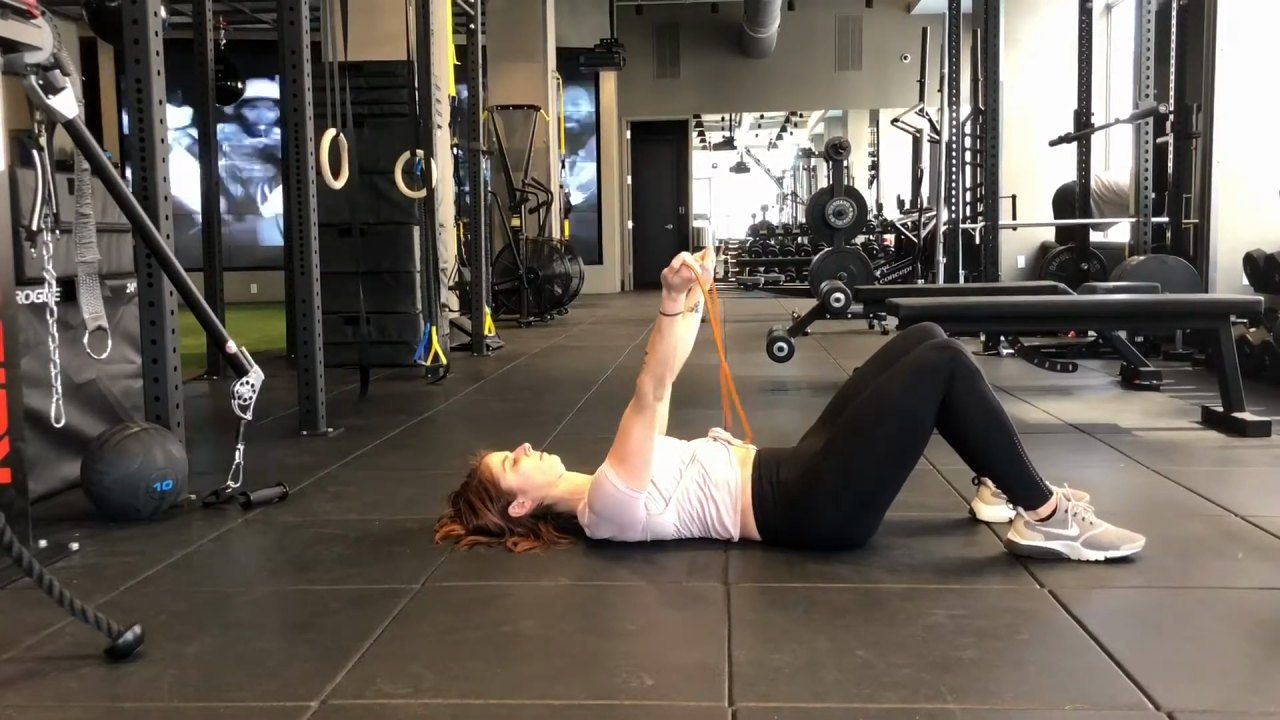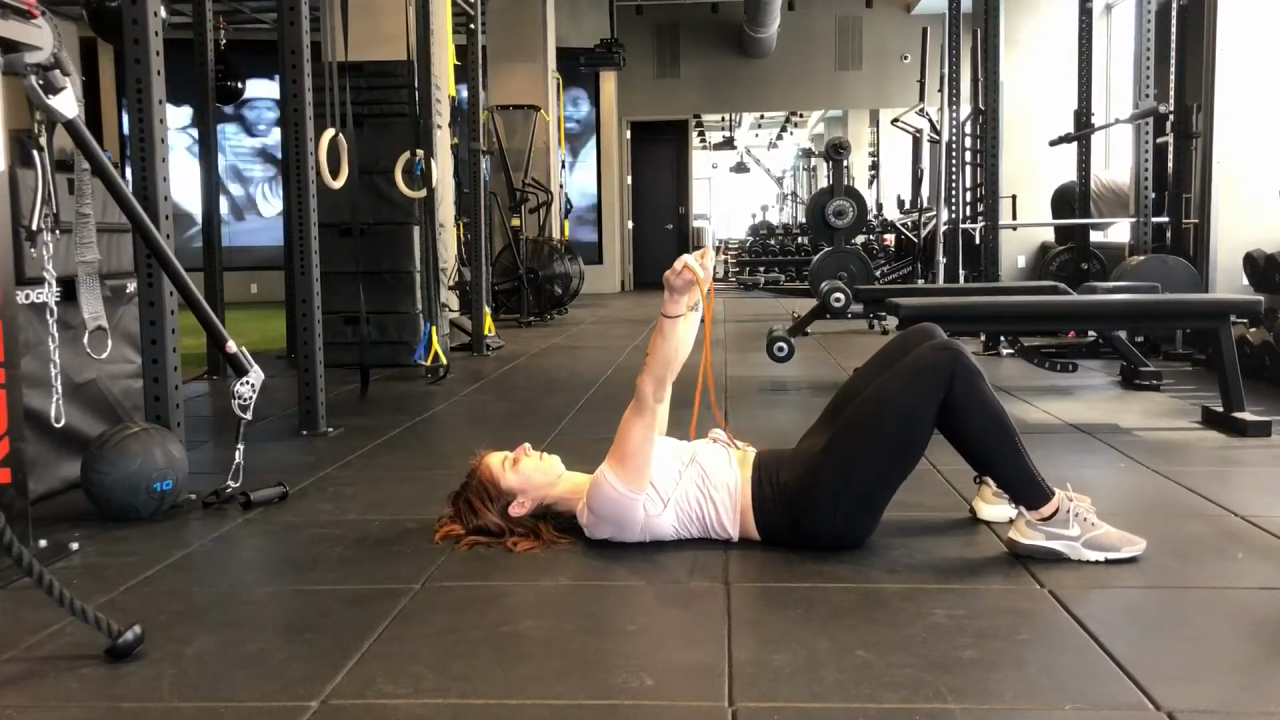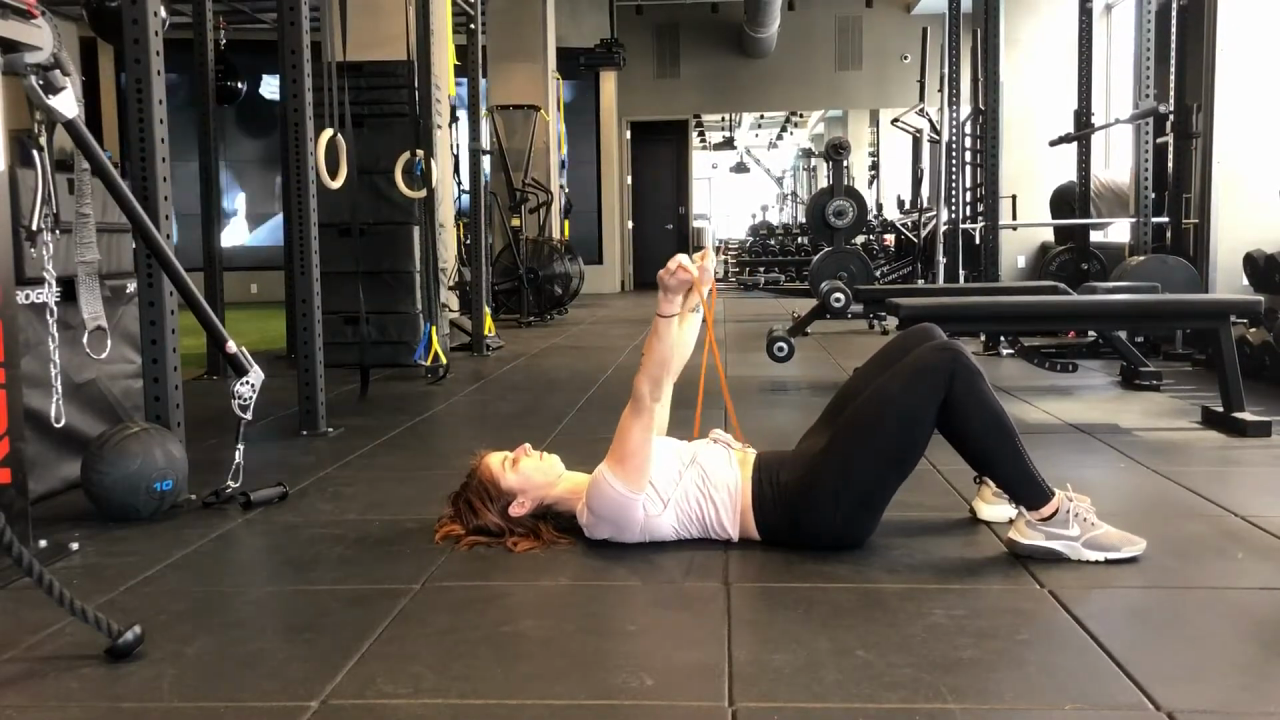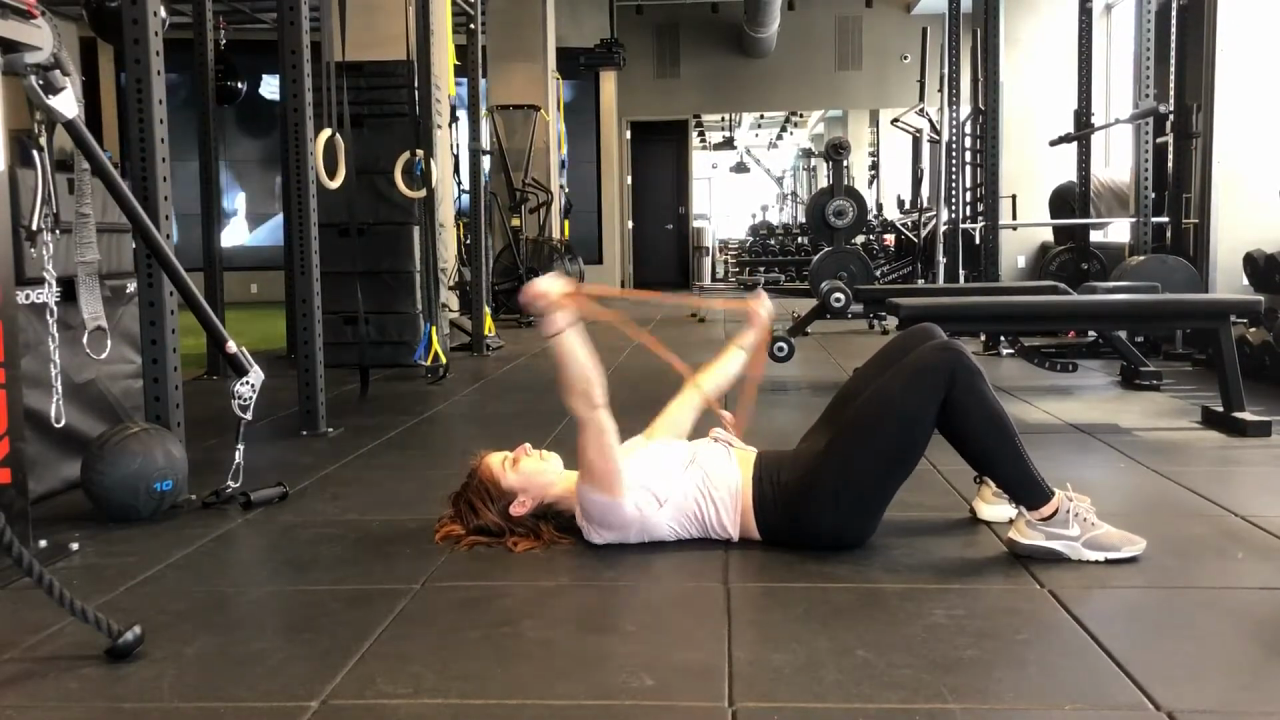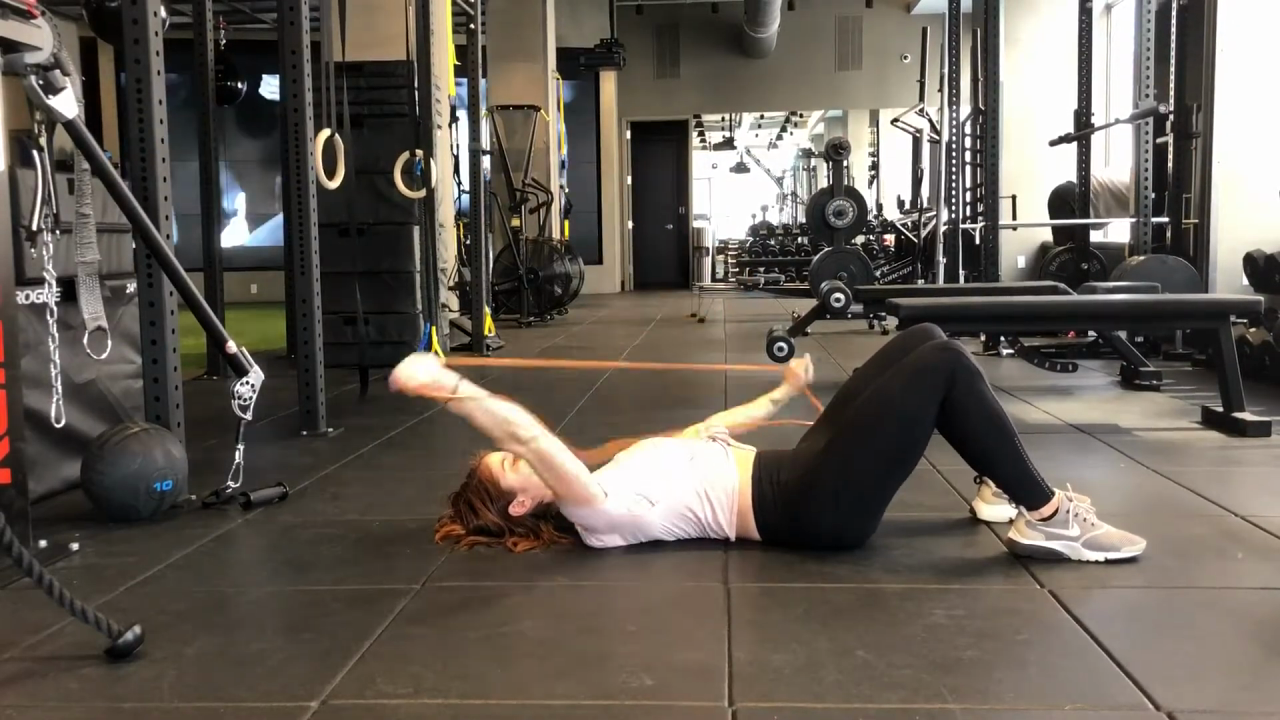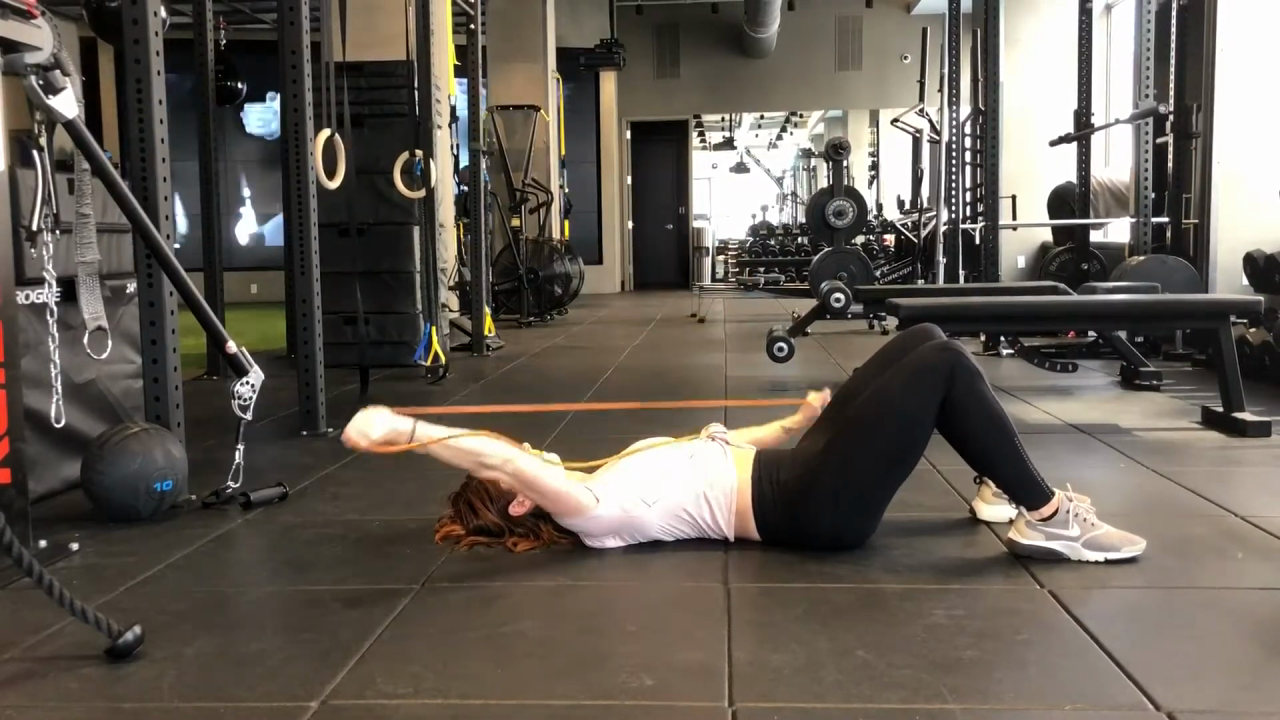
dt=0.2s
person 1, frame 1
left shoulder: (604, 482)
right shoulder: (607, 508)
left elbow: (660, 384)
right elbow: (648, 394)
left wrist: (696, 293)
right wrist: (671, 300)
left hip: (797, 475)
right hip: (815, 506)
left knee: (926, 340)
right knee: (942, 362)
left ankle: (1003, 488)
right ankle: (1045, 519)
person 1, frame 2
left shoulder: (604, 483)
right shoulder: (606, 509)
left elbow: (657, 392)
right elbow: (647, 397)
left wrist: (696, 298)
right wrist: (673, 303)
left hip: (795, 475)
right hip: (815, 508)
left knee: (926, 341)
right knee: (943, 365)
left ankle: (1005, 488)
right ankle: (1049, 520)
person 1, frame 3
left shoulder: (601, 485)
right shoulder: (602, 510)
left elbow: (658, 385)
right elbow: (641, 401)
left wrist: (694, 304)
right wrist: (664, 302)
left hip: (796, 476)
right hip: (814, 507)
left knee: (926, 342)
right knee: (943, 365)
left ankle: (1003, 486)
right ankle: (1048, 518)
person 1, frame 4
left shoulder: (619, 472)
right shoulder: (599, 514)
left elbow: (690, 398)
right elbow: (592, 408)
left wrist: (749, 338)
right wrist: (558, 321)
left hip: (798, 475)
right hip: (815, 506)
left knee: (928, 343)
right knee: (942, 364)
left ankle: (1001, 488)
right ankle: (1046, 519)
person 1, frame 5
left shoulder: (613, 474)
right shoulder: (592, 516)
left elbow: (707, 432)
right elbow: (538, 437)
left wrist: (782, 392)
right wrist: (447, 383)
left hip: (792, 472)
right hip: (813, 509)
left knee: (924, 342)
right knee: (942, 365)
left ankle: (1003, 488)
right ankle: (1048, 518)
person 1, frame 6
left shoulder: (605, 474)
right shoulder: (586, 518)
right elbow: (503, 462)
left wrist: (796, 422)
right wrist: (405, 429)
left hip: (790, 472)
right hip: (811, 507)
left knee: (923, 343)
right knee: (940, 363)
left ankle: (1004, 487)
right ankle: (1047, 520)
